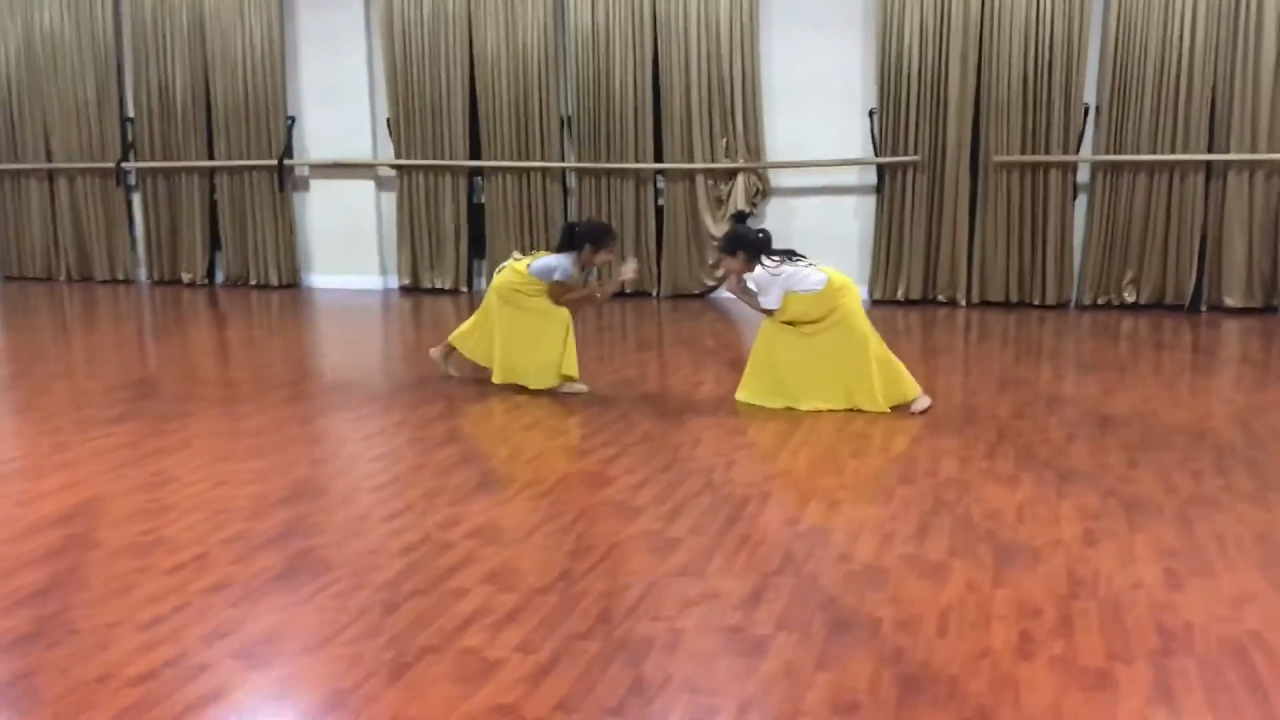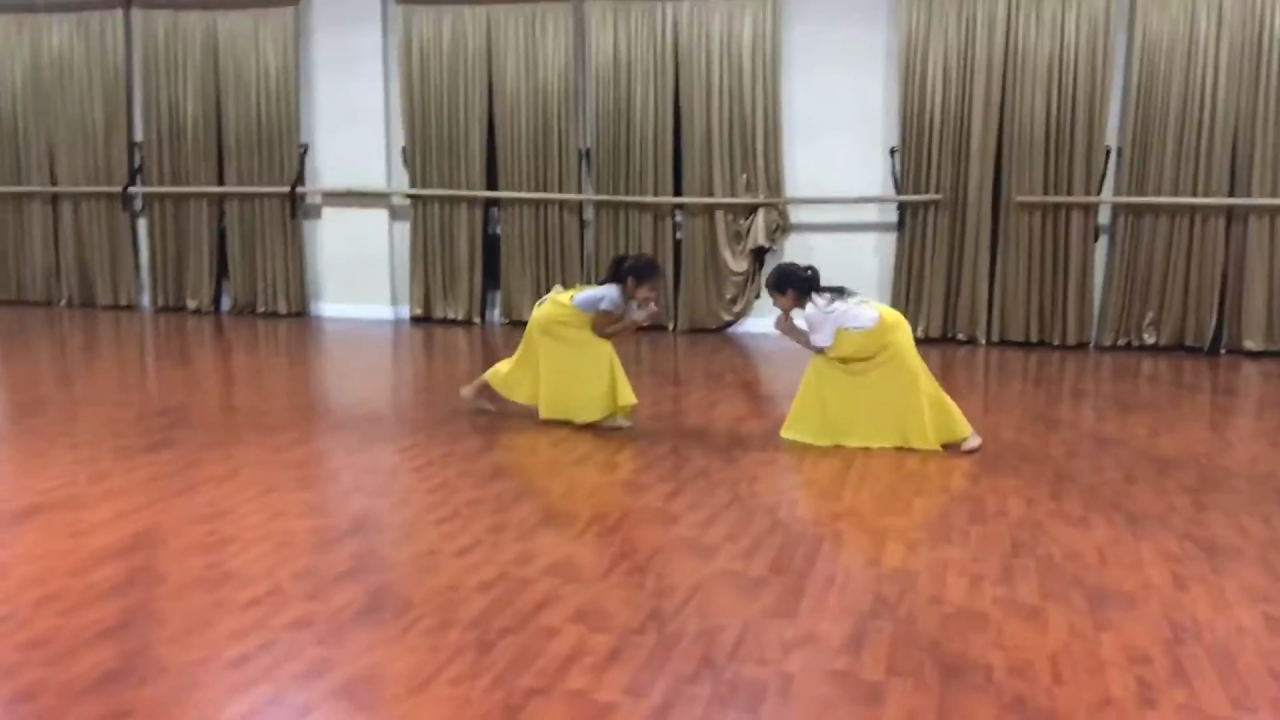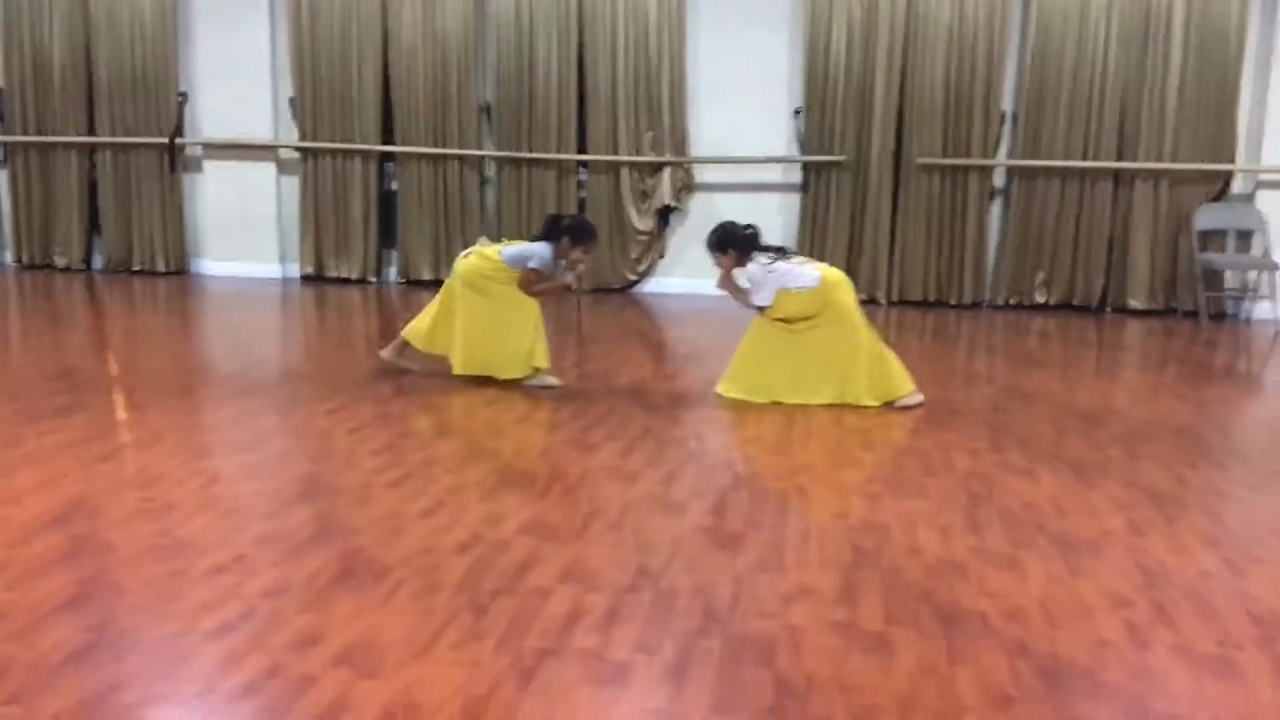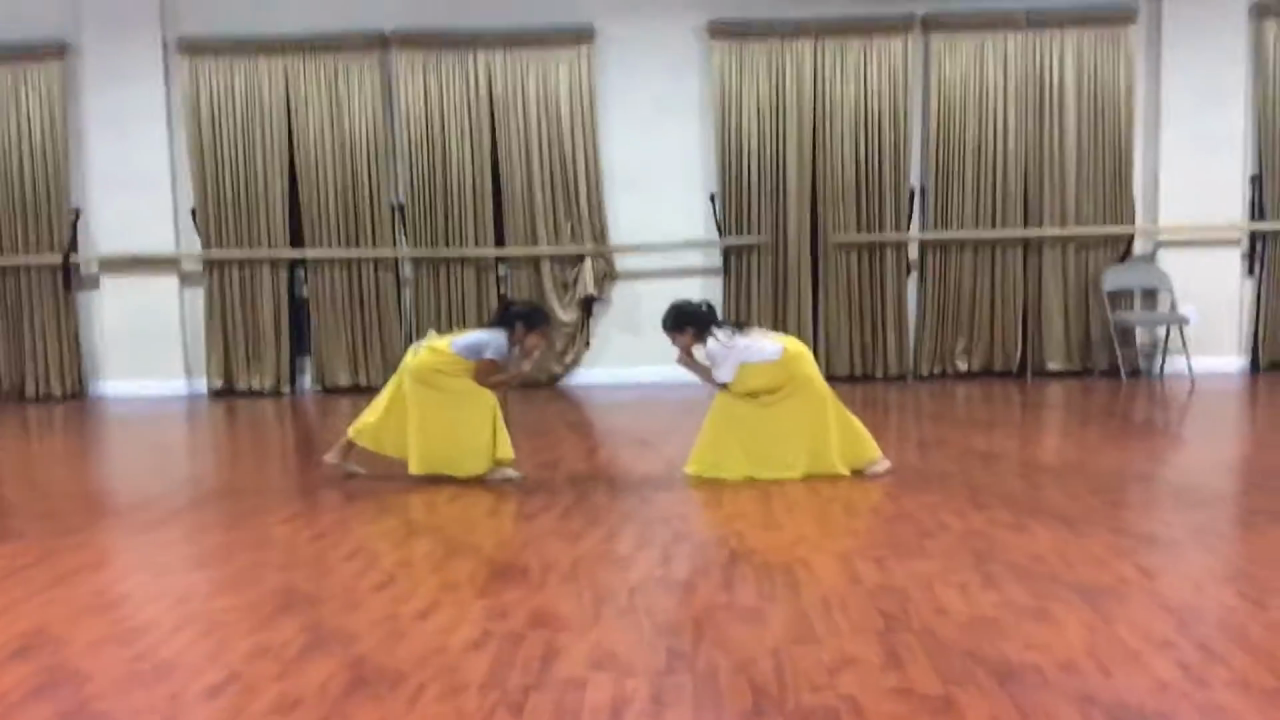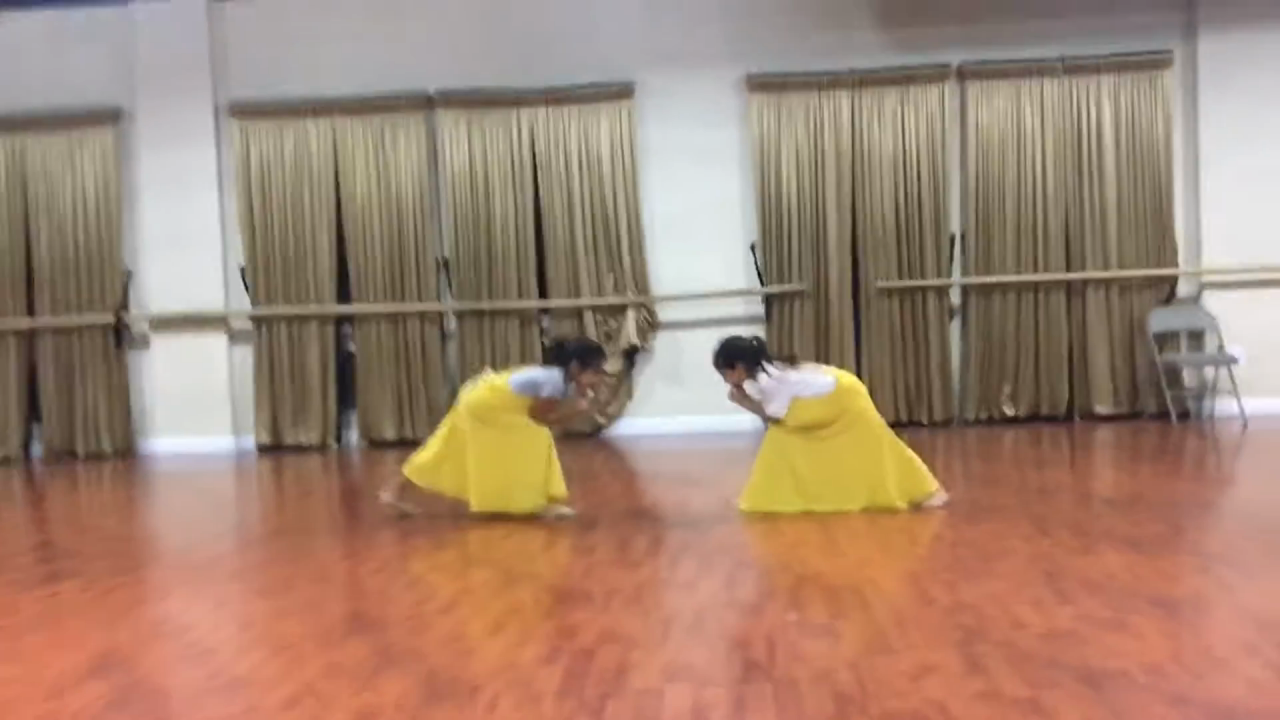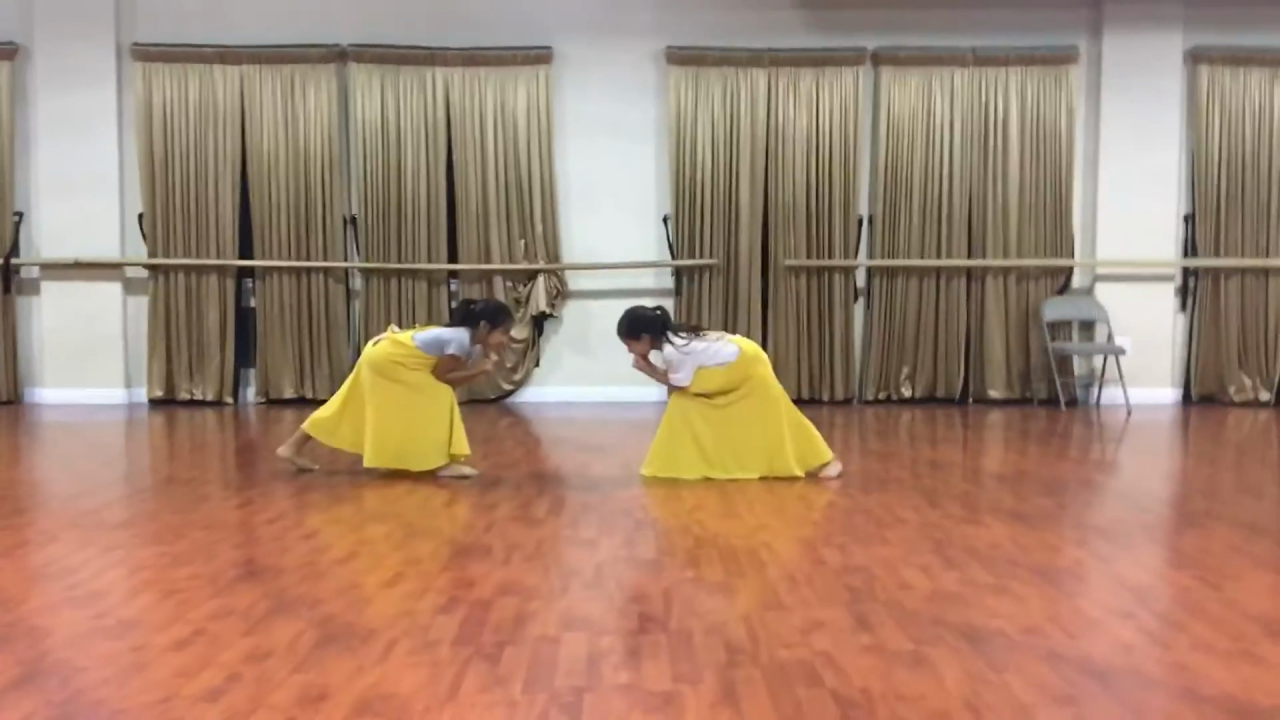
dt=0.5s
person 1, frame 1
left shoulder: (762, 273)
right shoulder: (768, 263)
left elbow: (770, 310)
right elbow: (771, 303)
left wrist: (739, 292)
right wrist: (742, 287)
left hip: (835, 297)
right hip: (820, 298)
left knee: (863, 348)
right knee: (774, 331)
left ankle: (913, 397)
person 1, frame 2
left shoulder: (814, 311)
right shoulder: (818, 300)
left elbow: (821, 348)
right elbow: (822, 341)
left wrist: (789, 331)
right wrist: (792, 329)
left hip: (887, 334)
right hip: (871, 338)
left knee: (914, 386)
right knee: (823, 368)
left ankle: (963, 435)
person 1, frame 3
left shoulder: (755, 269)
right shoulder: (758, 258)
left elbow: (761, 307)
right elbow: (761, 298)
left wrist: (730, 288)
right wrist: (732, 285)
left hip: (829, 292)
right hip: (814, 295)
left knee: (857, 343)
right knee: (766, 327)
left ankle: (904, 391)
person 1, frame 4
left shoulder: (715, 346)
right shoulder: (717, 336)
left elbow: (723, 383)
right elbow: (723, 376)
left wrist: (691, 364)
right wrist: (692, 362)
left hip: (790, 362)
right hip: (776, 367)
left knee: (821, 412)
right knee: (729, 403)
left ankle: (870, 459)
right ankle: (724, 459)
person 1, frame 5
left shoulder: (767, 380)
right shoulder: (766, 371)
left elbow: (775, 418)
right elbow: (772, 410)
left wrist: (742, 400)
right wrist: (744, 397)
left hip: (843, 395)
right hip: (826, 401)
left knee: (876, 446)
right knee: (780, 435)
left ankle: (929, 491)
person 1, frame 6
left shoulder: (672, 351)
right shoulder: (670, 339)
left elbow: (679, 386)
right elbow: (676, 378)
left wrist: (646, 368)
right wrist: (648, 366)
left hip: (746, 363)
right hip: (730, 368)
left knee: (775, 414)
right knee: (682, 404)
left ankle: (825, 461)
right ankle: (682, 461)
person 2, frame 1
left shoulder: (584, 265)
right shoulder: (566, 266)
left elbow: (595, 297)
right elbow: (557, 299)
left wrist: (620, 280)
right wrist: (587, 291)
left hip: (511, 283)
right hip: (511, 286)
left knee: (485, 326)
right knee: (557, 319)
left ankle: (443, 352)
right ankle: (559, 379)
person 2, frame 2
left shoulder: (627, 300)
right shoulder: (612, 297)
left elbow: (617, 327)
right elbow: (601, 332)
left wrist: (639, 318)
right wrist: (634, 320)
left hip: (551, 317)
right hip: (553, 320)
left knee: (524, 364)
right knee: (598, 354)
left ankle: (475, 389)
right ankle: (603, 413)
person 2, frame 3
left shoulder: (555, 258)
right shoulder: (543, 255)
left elbow: (542, 286)
right elbow: (527, 289)
left wrist: (567, 280)
right wrist: (563, 282)
left hip: (474, 268)
right hip: (478, 272)
left knee: (444, 318)
right knee: (524, 311)
left ankle: (395, 349)
right ankle: (528, 372)
person 2, frame 4
left shoulder: (508, 344)
right shoulder: (499, 343)
left elbow: (496, 378)
right elbow: (483, 381)
left wrist: (519, 369)
right wrist: (518, 372)
left hip: (423, 362)
right hip: (430, 367)
left knee: (389, 413)
right knee: (480, 403)
left ankle: (339, 453)
right ankle: (487, 465)
person 2, frame 5
left shoulder: (564, 381)
right shoulder: (554, 380)
left elbow: (549, 415)
right elbow: (538, 418)
left wrist: (576, 404)
right wrist: (574, 409)
left hip: (480, 400)
right hip: (485, 404)
left knee: (443, 451)
right knee: (536, 440)
left ankle: (394, 491)
right ankle: (542, 503)
person 2, frame 6
left shoulder: (472, 344)
right shoulder: (460, 340)
left elbow: (453, 376)
right elbow: (441, 377)
left wrist: (482, 368)
right wrist: (479, 370)
left hip: (382, 355)
right hip: (388, 359)
left knee: (345, 409)
right knee: (438, 399)
left ankle: (293, 447)
right ankle: (442, 463)
